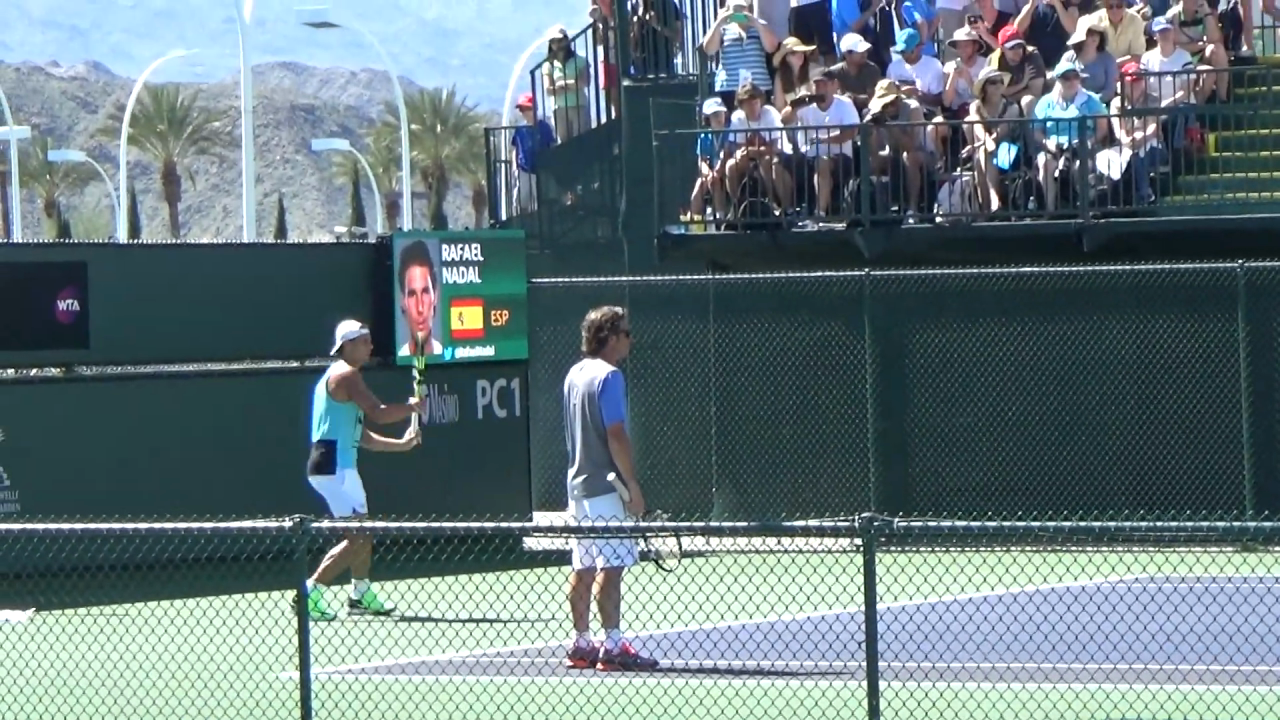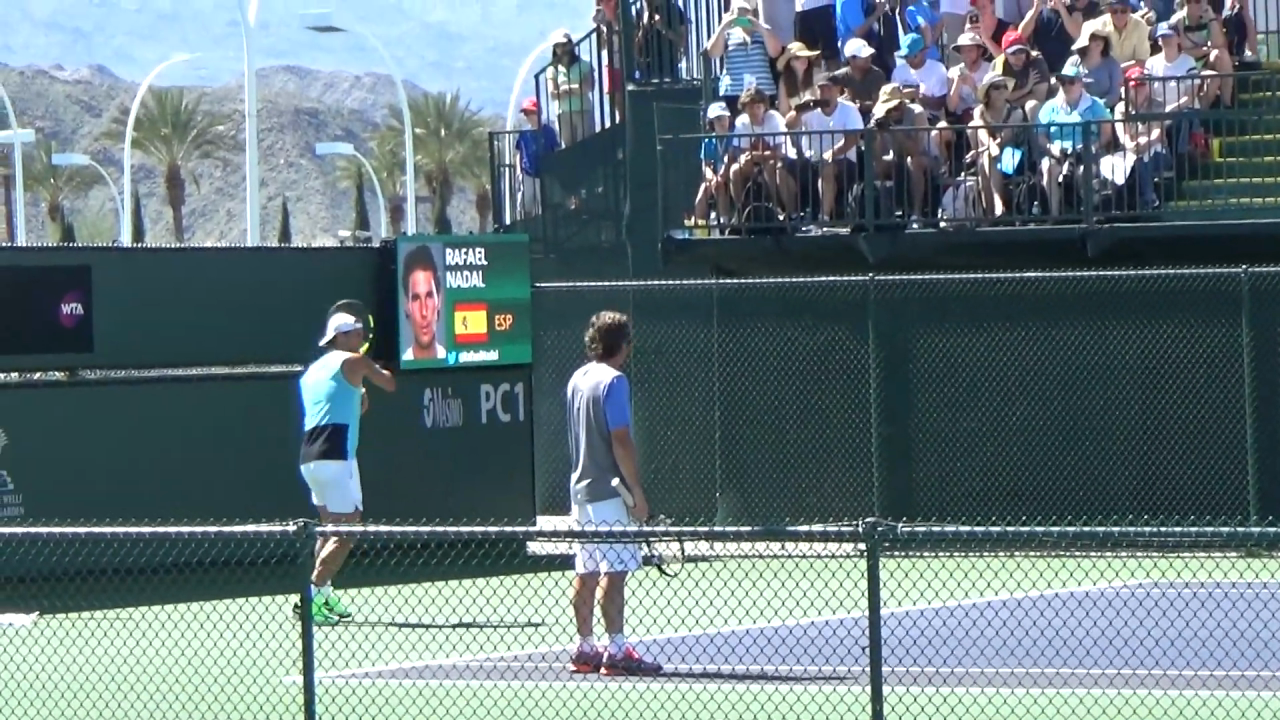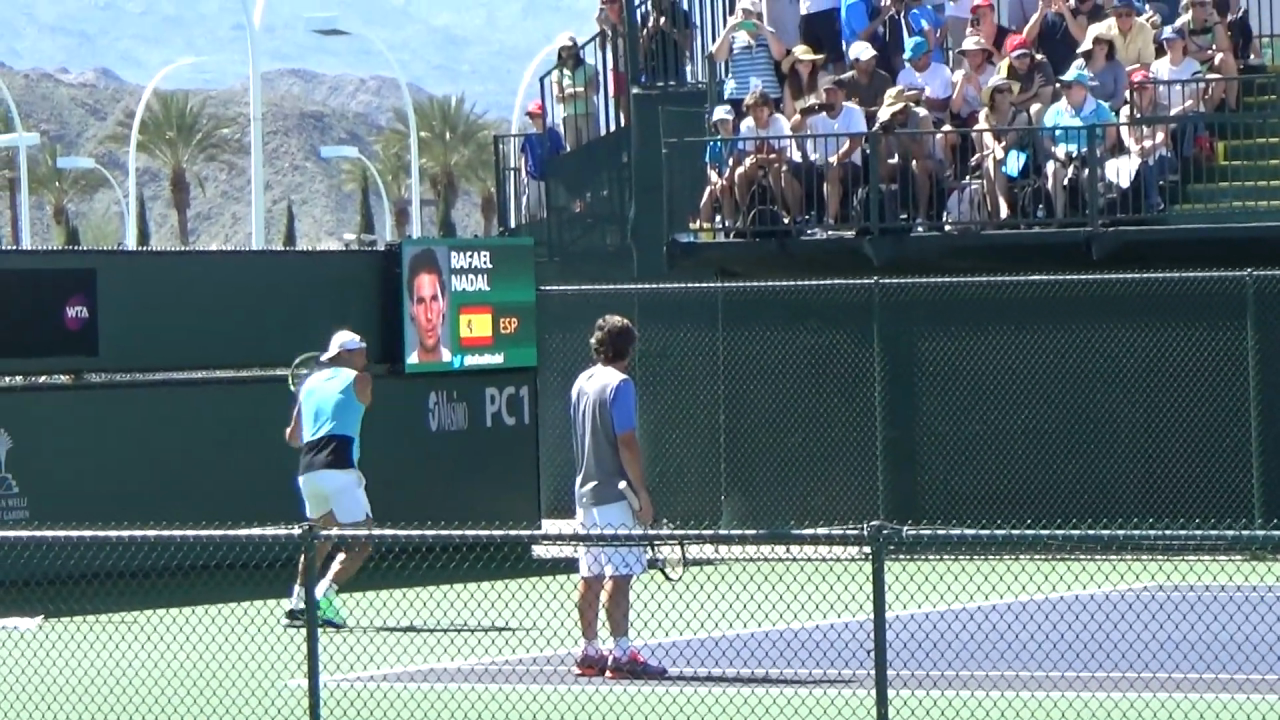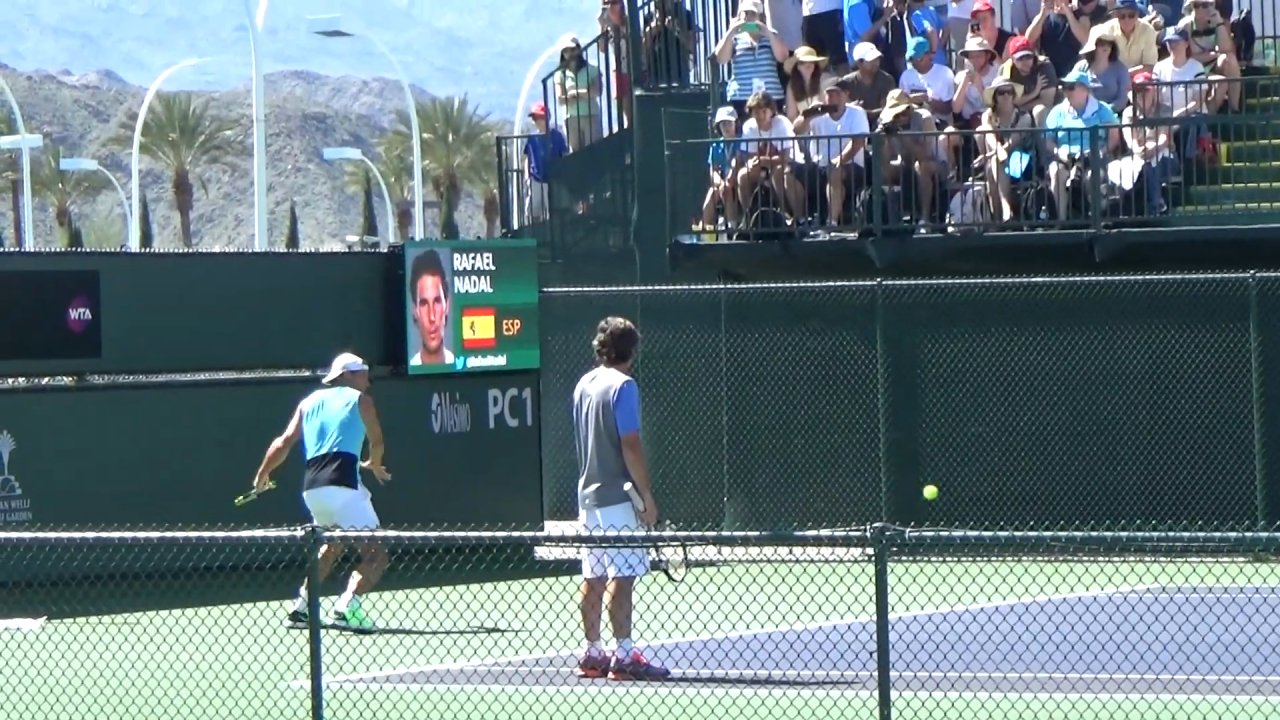
dt=0.2s
person 1, frame 1
left shoulder: (574, 374)
right shoulder: (609, 376)
right elbow: (616, 436)
right wrist: (633, 485)
left hip: (579, 483)
right hip: (605, 487)
left knee: (583, 567)
right knee: (611, 567)
left ankle: (582, 645)
right ankle: (613, 648)
person 1, frame 2
left shoulder: (577, 379)
right shoulder: (613, 380)
right elbow: (620, 440)
right wrist: (637, 490)
left hip: (582, 488)
right hip: (609, 491)
left knee: (586, 572)
right knee: (614, 572)
left ankle: (585, 650)
right ankle: (616, 652)
person 1, frame 3
left shoulder: (581, 382)
right shoulder: (620, 384)
right elbow: (626, 444)
right wrist: (642, 494)
left hip: (586, 492)
right hip: (614, 494)
left knee: (591, 575)
right knee: (619, 576)
left ankle: (590, 653)
right ankle: (621, 655)
person 1, frame 4
left shoulder: (584, 384)
right shoulder: (623, 385)
right elbow: (630, 445)
right wrist: (646, 495)
left hip: (590, 492)
right hip: (618, 496)
left knee: (594, 576)
right knee: (622, 577)
left ankle: (593, 654)
right ankle: (625, 657)
person 2, frame 1
left shoulder: (344, 377)
right shoulder: (345, 376)
left elbow: (359, 435)
right elbow: (379, 414)
left wrist: (401, 444)
right wrist: (412, 407)
left hip: (334, 468)
right hip: (331, 469)
left knee: (360, 532)
right knee: (358, 536)
left ankle: (361, 594)
right ankle: (310, 592)
person 2, frame 2
left shoulder: (312, 371)
right shoulder: (352, 361)
right elbow: (390, 384)
left wrist: (356, 405)
right wrist: (372, 374)
left hip: (311, 457)
right hip: (335, 459)
left knee: (332, 528)
right knee: (345, 536)
left ankle: (322, 596)
right ankle: (314, 596)
person 2, frame 3
left shoulder: (309, 383)
right shoulder: (358, 379)
left elbow: (293, 434)
left hip: (309, 471)
right hip: (338, 468)
left knee: (320, 538)
right knee: (360, 541)
left ankle: (298, 605)
right ankle: (322, 594)
person 2, frame 4
left shoulder: (309, 403)
right shoulder: (362, 401)
left elbow: (283, 443)
right elbow: (377, 443)
left wrist: (261, 478)
right wrist: (375, 465)
left hip: (313, 488)
right hip: (342, 487)
left knee: (335, 544)
right knee: (376, 554)
left ankle: (301, 606)
right ankle: (348, 608)
